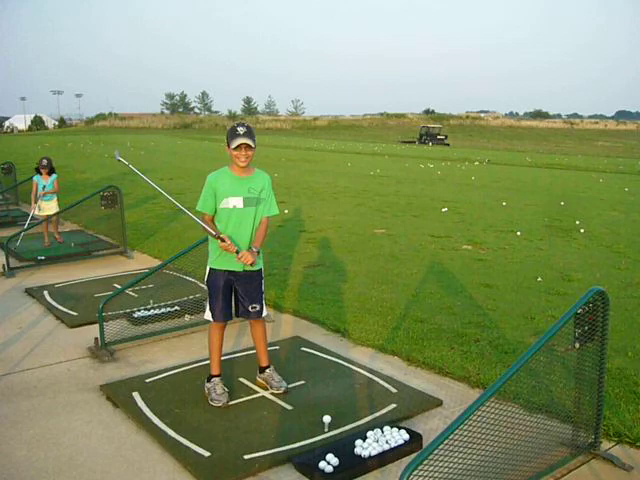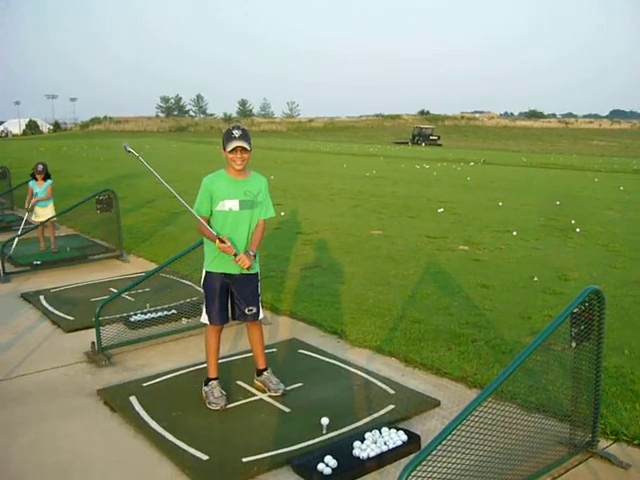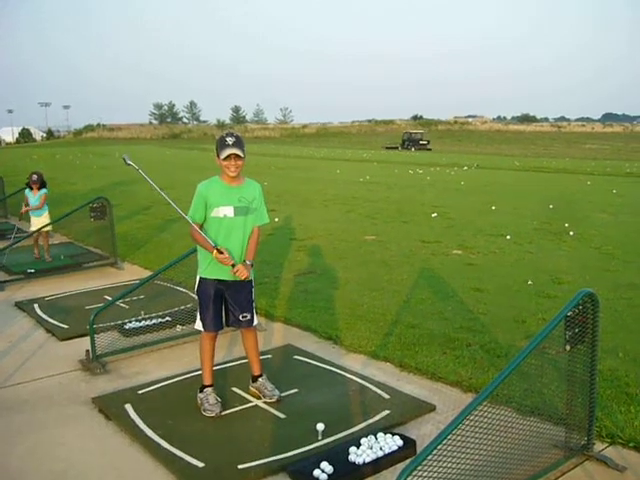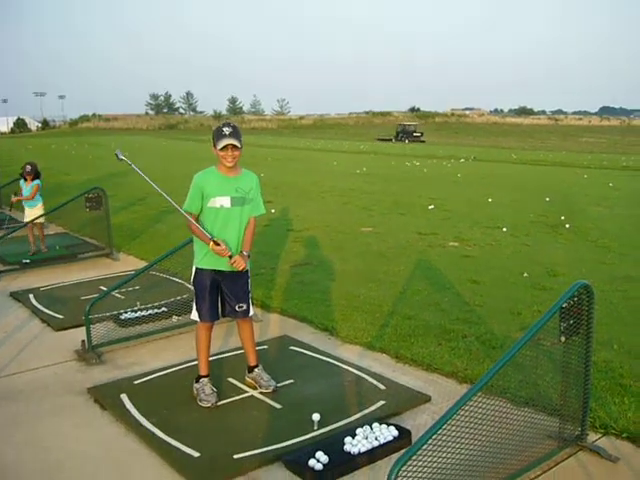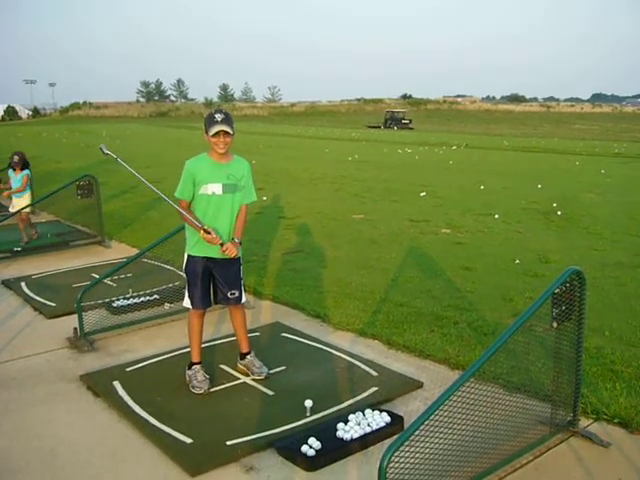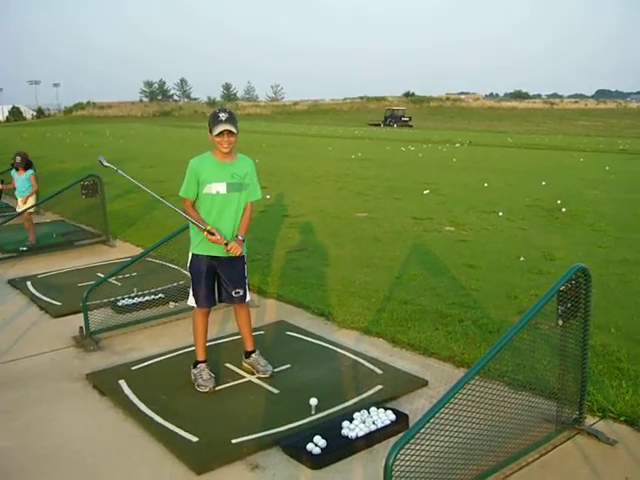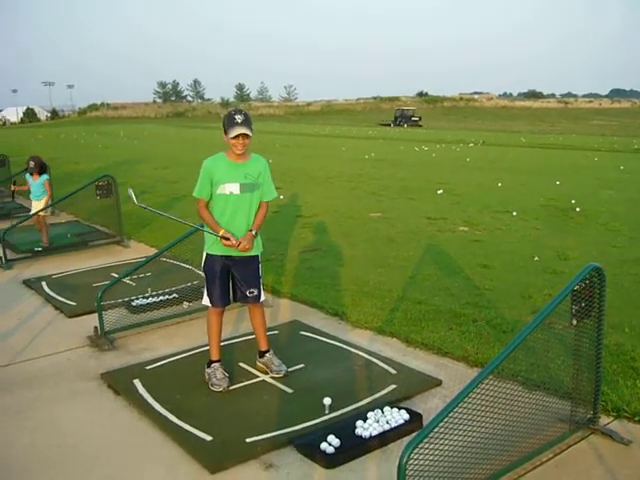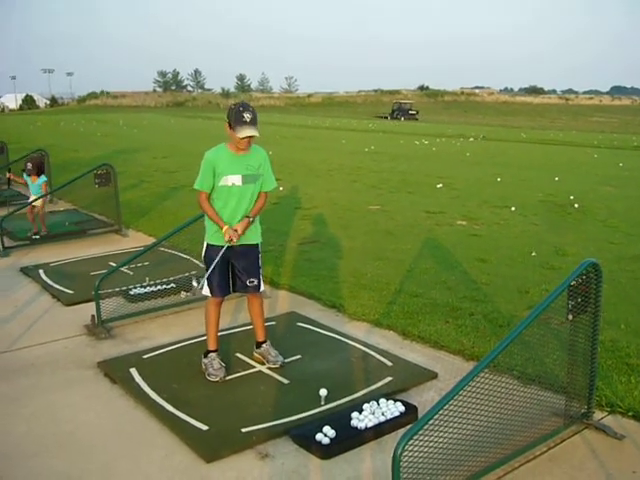
dt=0.2s
person 1, frame 1
left shoulder: (263, 180)
right shoulder: (215, 180)
left elbow: (264, 220)
right elbow: (206, 220)
left wrist: (254, 249)
right wrist: (220, 239)
left hip: (251, 263)
right hip: (220, 264)
left knee: (257, 317)
right knee: (218, 320)
left ankle: (265, 371)
right ankle: (214, 379)
person 1, frame 2
left shoulder: (260, 183)
right shoulder: (211, 182)
left elbow: (260, 223)
right elbow: (201, 223)
left wrist: (250, 253)
right wrist: (218, 241)
left hip: (247, 266)
right hip: (216, 266)
left knee: (254, 319)
right knee: (215, 323)
left ankle: (262, 373)
right ankle: (212, 382)
person 1, frame 3
left shoulder: (254, 189)
right shoulder: (205, 189)
left elbow: (255, 230)
right elbow: (194, 230)
left wrist: (247, 263)
right wrist: (214, 250)
left hip: (241, 273)
right hip: (210, 273)
left knee: (248, 326)
right knee: (209, 330)
left ankle: (257, 380)
right ankle: (206, 389)
person 1, frame 4
left shoulder: (251, 180)
right shoulder: (202, 179)
left elbow: (251, 221)
right elbow: (191, 220)
left wrist: (244, 254)
right wrist: (211, 243)
left hip: (237, 264)
right hip: (206, 263)
left knee: (244, 316)
right knee: (205, 320)
left ankle: (253, 370)
right ankle: (203, 379)
person 1, frame 5
left shoulder: (242, 167)
right shoulder: (194, 166)
left elbow: (243, 208)
right elbow: (183, 207)
left wrist: (236, 241)
right wrist: (202, 230)
left hip: (229, 250)
right hip: (198, 251)
left knee: (236, 303)
right knee: (198, 307)
left ankle: (245, 356)
right ankle: (195, 366)
person 1, frame 6
left shoulder: (246, 165)
right shoulder: (198, 165)
left elbow: (248, 206)
right elbow: (188, 206)
left wrist: (239, 239)
right wrist: (207, 229)
left hip: (233, 249)
right hip: (203, 249)
left knee: (241, 301)
right knee: (202, 306)
left ankle: (251, 355)
right ankle: (200, 364)
person 1, frame 7
left shoulder: (260, 165)
right shoulder: (211, 166)
left elbow: (264, 205)
right elbow: (201, 207)
left wrist: (252, 234)
right wrist: (222, 232)
left hip: (249, 249)
right hip: (216, 249)
left knee: (255, 301)
right knee: (216, 306)
left ankle: (264, 355)
right ankle: (214, 364)
person 1, frame 8
left shoulder: (261, 155)
right shoulder: (213, 157)
left elbow: (263, 195)
right elbow: (203, 200)
left wrist: (247, 220)
right wrist: (225, 228)
left hip: (249, 238)
right hip: (217, 239)
left knee: (254, 291)
right knee: (216, 295)
left ankle: (261, 345)
right ankle: (211, 354)
